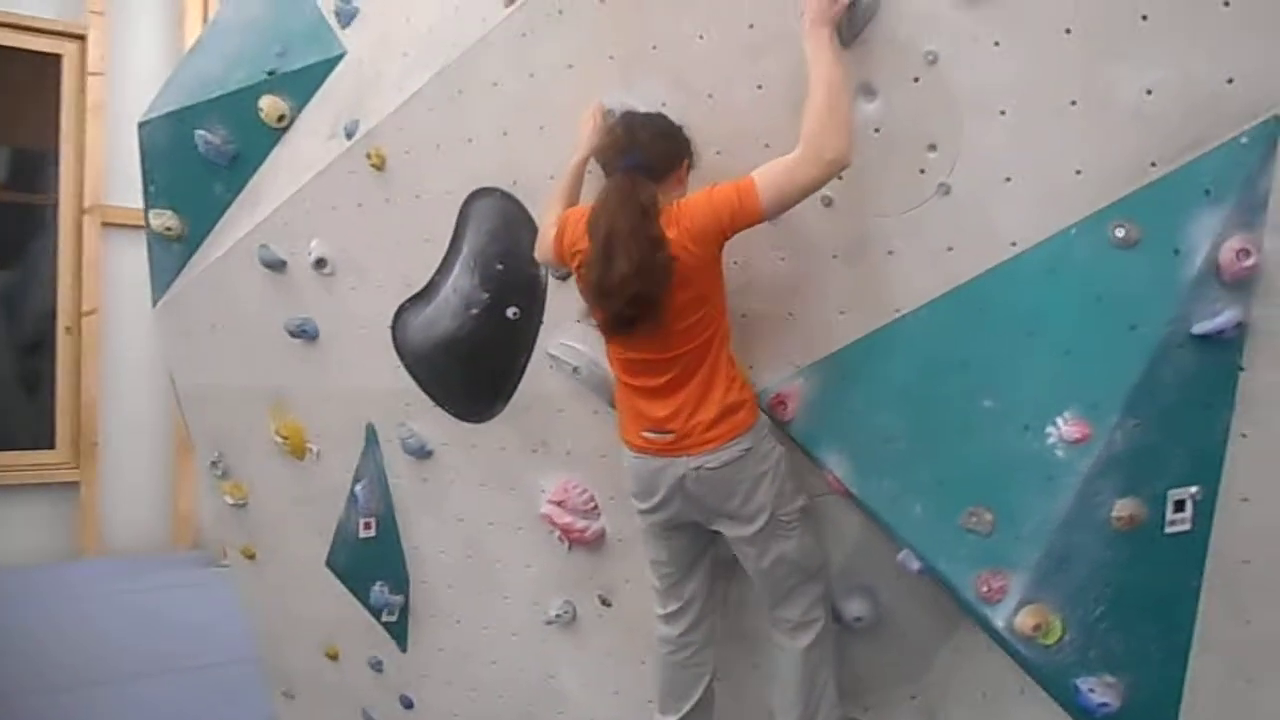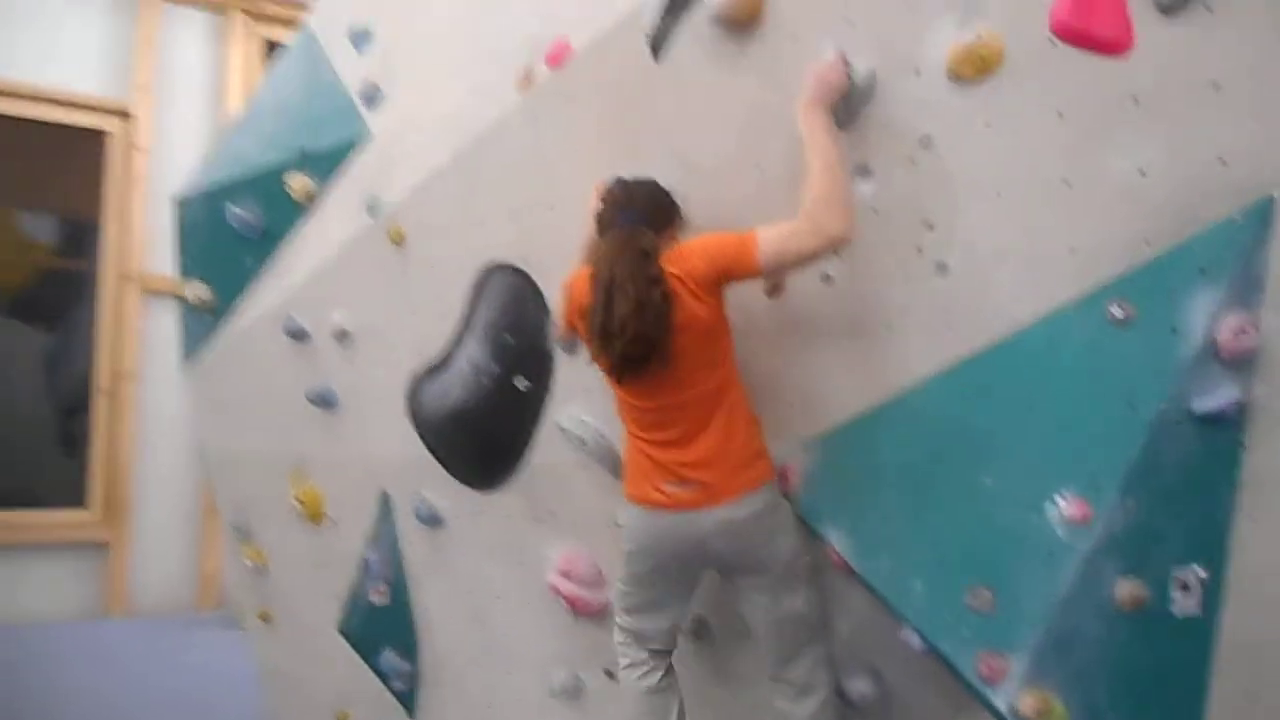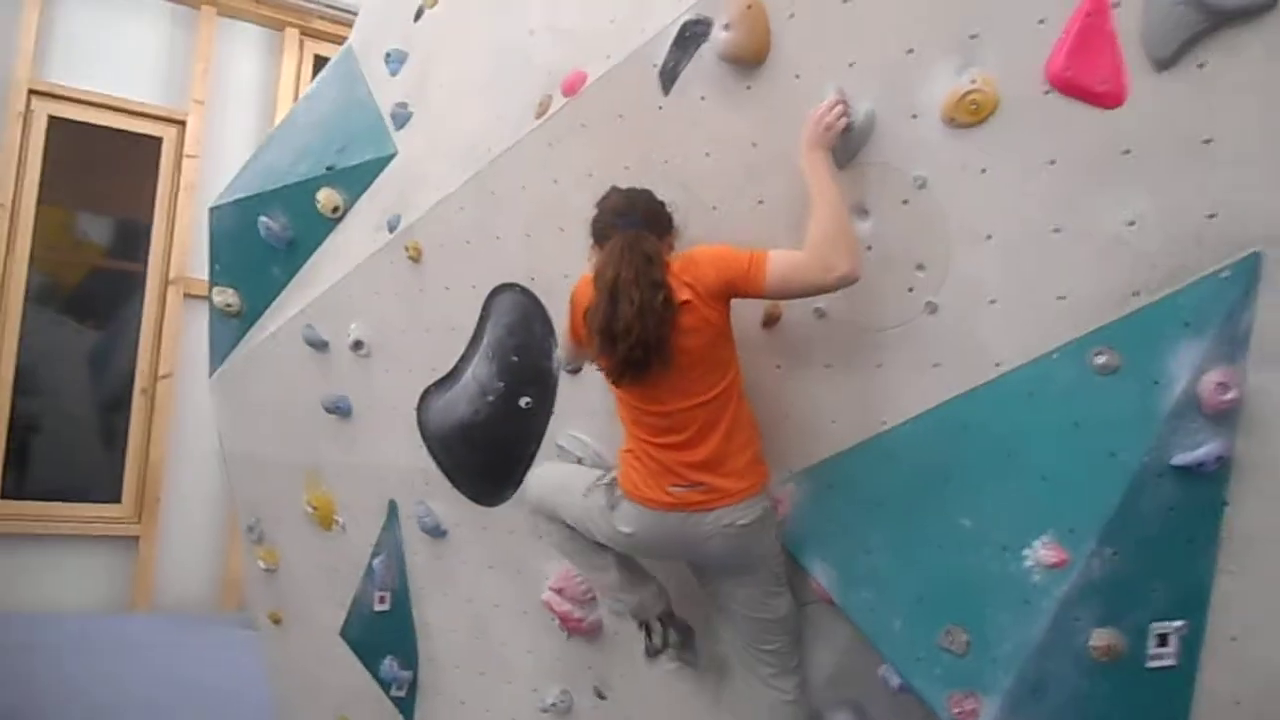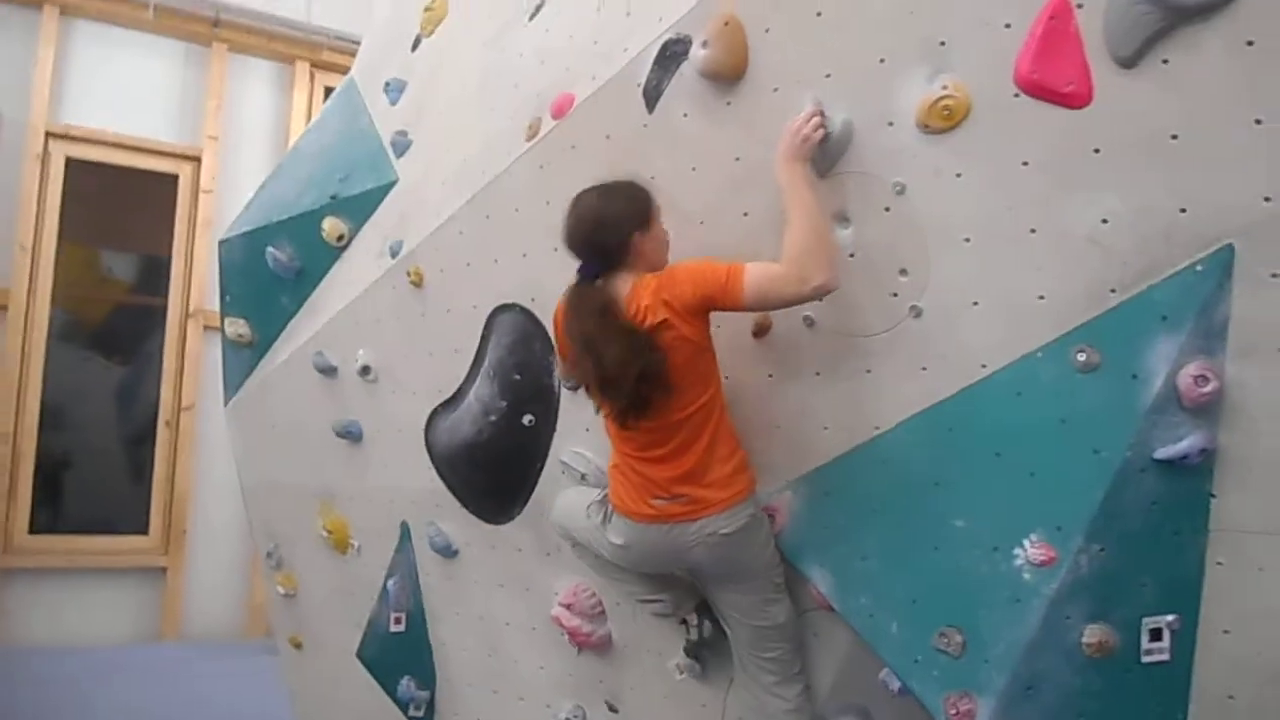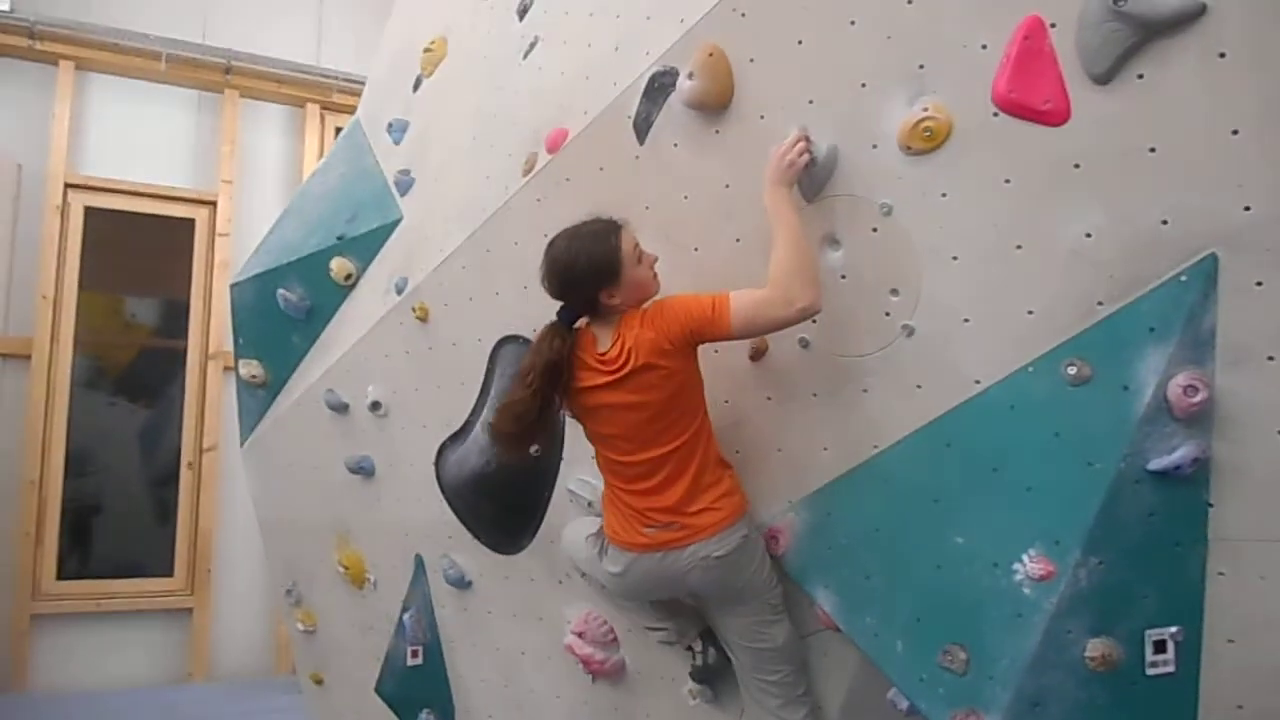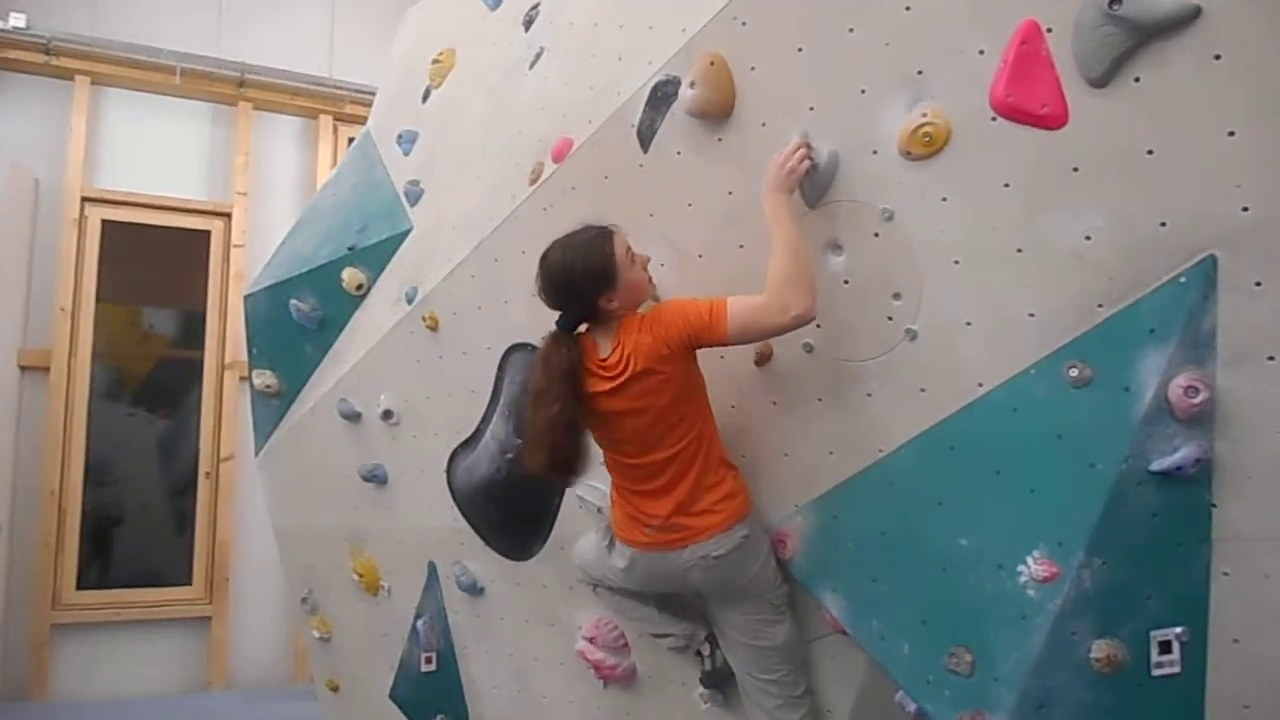
dt=0.3s
person 1, frame 1
left shoulder: (585, 234)
right shoulder: (695, 223)
left elbow: (546, 244)
right elbow: (827, 154)
left wrist: (582, 155)
left hip: (650, 465)
right hip: (731, 455)
left knee: (679, 610)
right knee: (799, 606)
person 1, frame 2
left shoulder: (586, 287)
right shoulder: (698, 265)
right elbow: (827, 229)
left wrist: (598, 241)
right wrist: (813, 114)
left hip: (653, 521)
right hip: (744, 511)
left knee: (641, 644)
person 1, frame 3
left shoulder: (589, 297)
right shoulder: (704, 271)
right elbow: (837, 266)
right wrist: (814, 153)
left hip: (645, 517)
right hip: (737, 517)
left knee: (542, 484)
left ankle: (648, 608)
person 1, frame 4
left shoulder: (573, 316)
right shoulder: (681, 291)
right elbow: (813, 277)
left wrist: (588, 283)
right wrist: (791, 165)
left hip: (637, 534)
right hip: (727, 524)
left knee: (568, 509)
left ankle: (677, 603)
person 1, frame 5
left shoulder: (562, 358)
right shoulder: (665, 327)
right elbow: (798, 299)
right wrist: (778, 190)
left hip: (635, 560)
right hip: (719, 547)
left knee: (577, 539)
left ankle: (688, 633)
person 1, frame 6
left shoulder: (566, 360)
right shoulder: (664, 331)
right elbow: (793, 307)
right wrist: (777, 197)
left hip: (641, 556)
right hip: (724, 544)
left knee: (589, 558)
left ankle: (696, 639)
